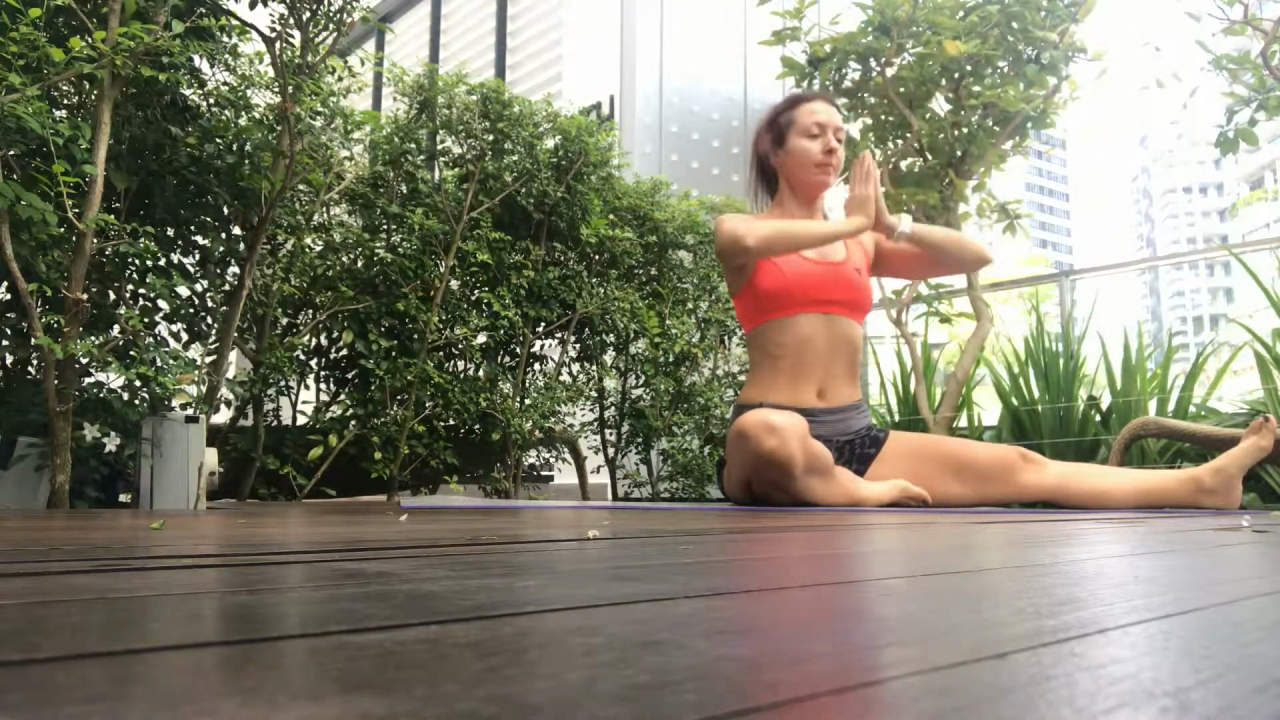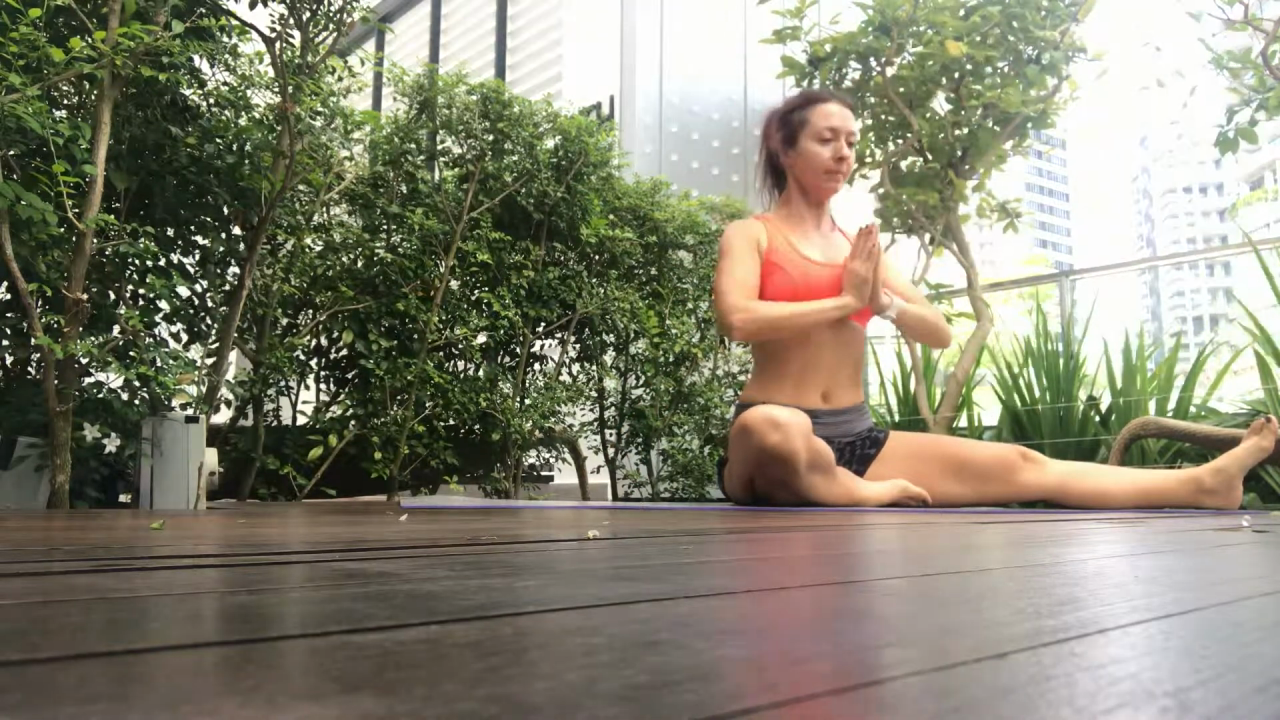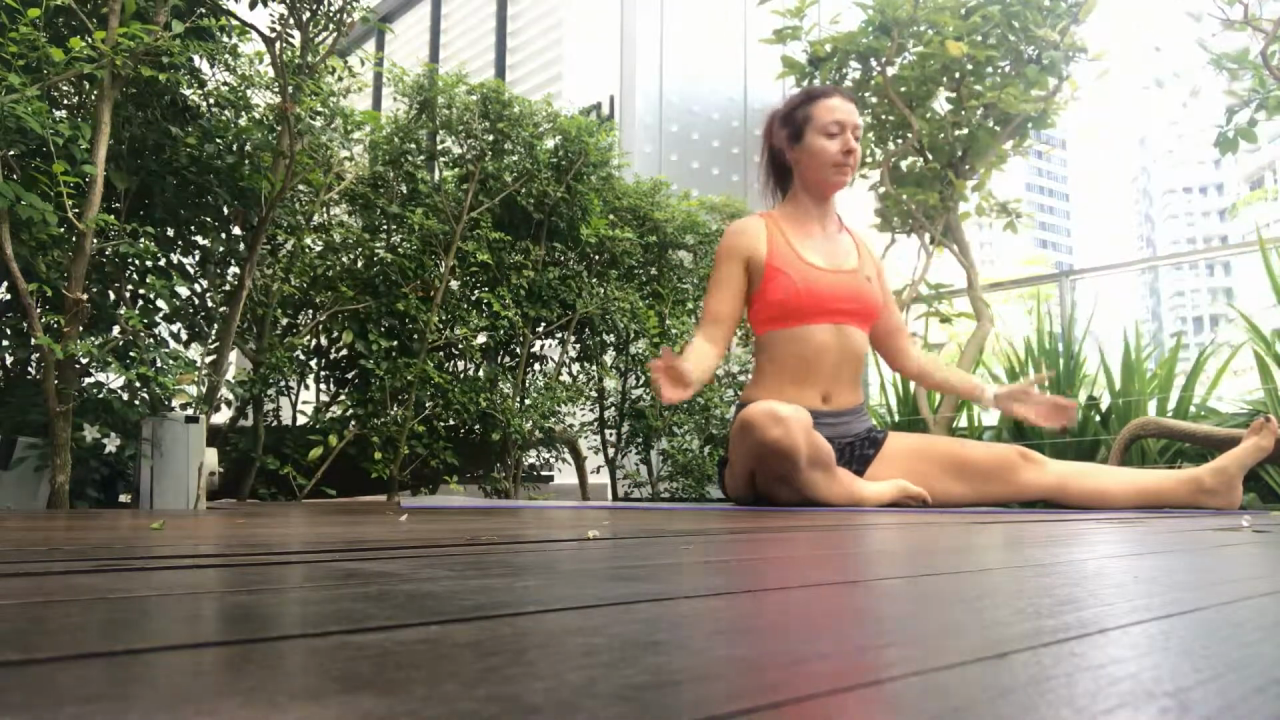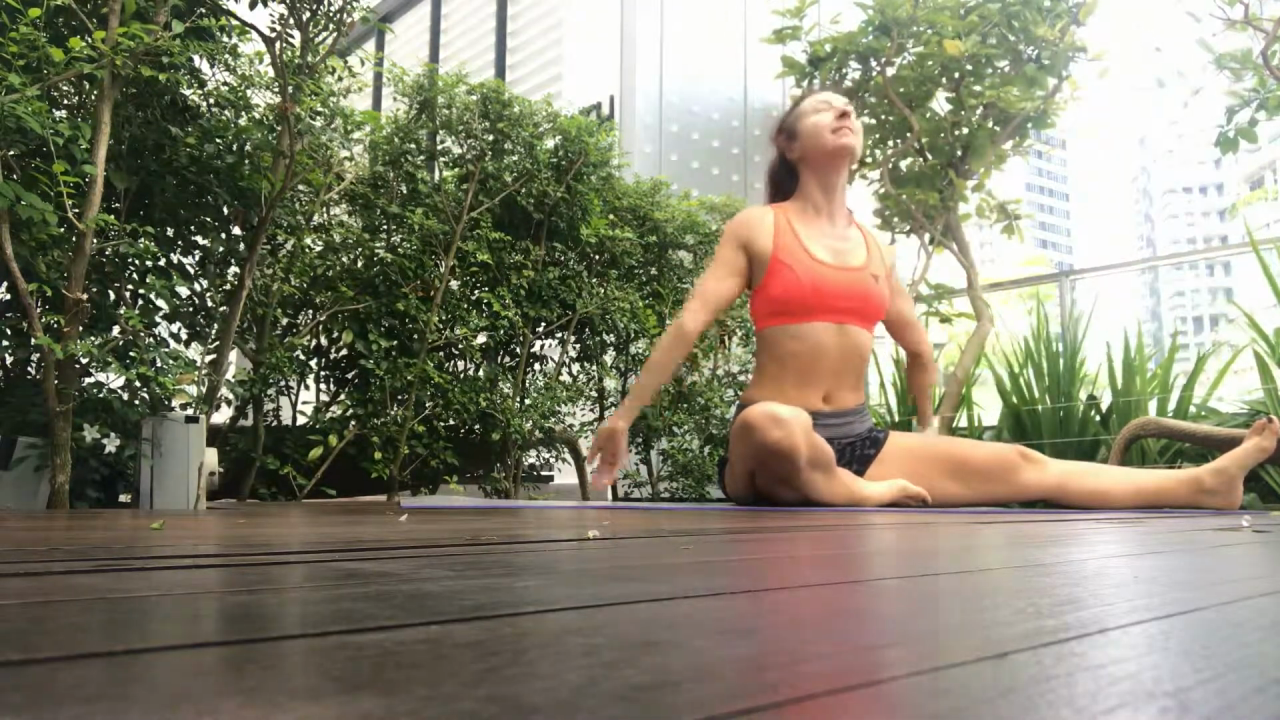
dt=0.5s
person 1, frame 1
left shoulder: (862, 243)
right shoulder: (740, 231)
left elbow: (975, 256)
right elbow: (748, 241)
left wrist: (888, 222)
right wrist: (852, 218)
left hip: (854, 436)
right hip: (771, 442)
left knee: (1019, 466)
right knee: (767, 433)
left ankle: (1199, 485)
right ankle: (865, 496)
person 1, frame 2
left shoulder: (862, 247)
right shoulder: (749, 235)
left elbow: (939, 332)
right elbow: (739, 319)
left wrist: (881, 300)
right wrist: (847, 300)
left hip: (856, 437)
right hip: (773, 448)
left knee: (1021, 466)
right knee: (770, 427)
left ankle: (1203, 484)
right ankle: (864, 497)
person 1, frame 3
left shoulder: (861, 251)
right shoulder: (750, 236)
left elbow: (905, 354)
right elbow: (710, 340)
left wrist: (996, 395)
right wrist: (686, 376)
left hip: (860, 438)
right hip: (769, 447)
left knee: (1018, 465)
right knee: (774, 422)
left ankle: (1200, 483)
right ankle: (862, 497)
person 1, frame 4
left shoulder: (873, 242)
right shoulder: (760, 228)
left elbow: (919, 343)
right elbow: (691, 322)
left wrist: (925, 429)
right wrist: (622, 415)
left hip: (863, 437)
right hip: (768, 448)
left knee: (1022, 464)
right knee: (777, 427)
left ankle: (1205, 485)
right ankle: (867, 498)
